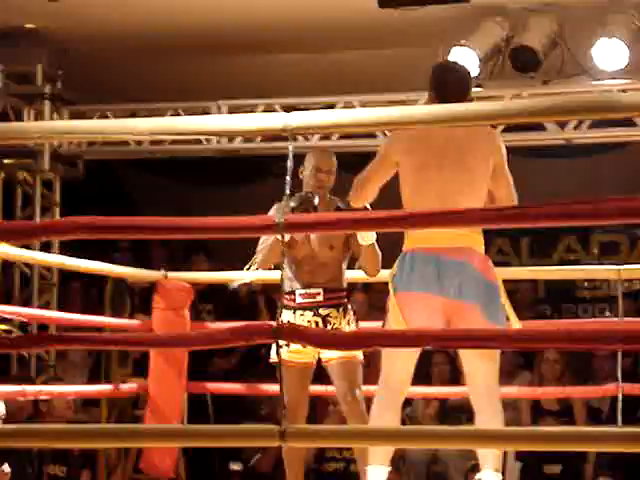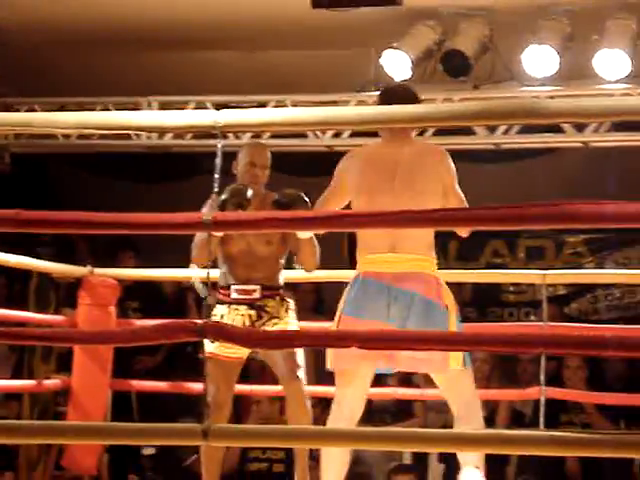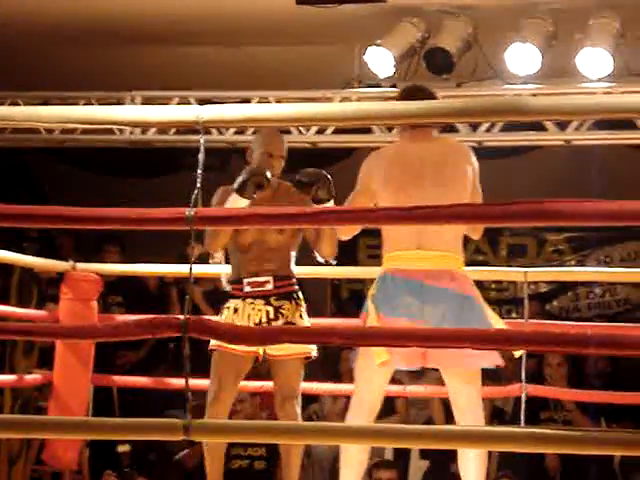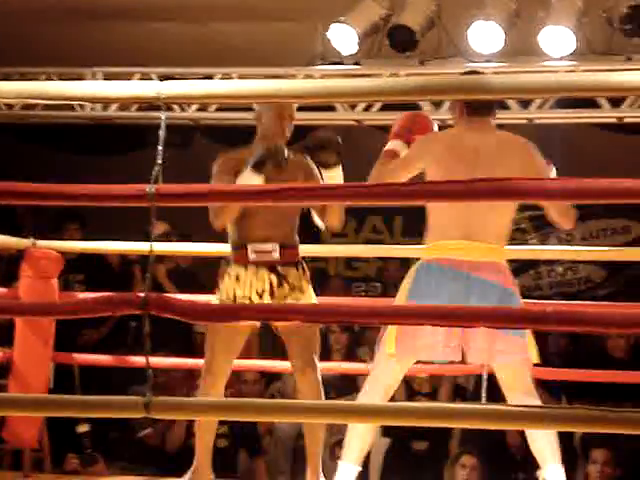
dt=0.7s
person 1, frame 1
left shoulder: (402, 137)
right shoulder: (489, 138)
left elbow: (356, 198)
right elbow: (507, 207)
left wrist: (385, 156)
left hip: (418, 268)
right hip: (468, 269)
left knee: (391, 386)
right knee: (485, 391)
person 1, frame 2
left shoulder: (354, 159)
right shoulder: (438, 157)
right elbow: (464, 226)
left hip: (367, 292)
right hip: (421, 293)
left knee: (344, 410)
right knee: (465, 400)
person 1, frame 3
left shoulder: (377, 160)
right shoulder: (463, 155)
left elbow: (344, 230)
left hip: (396, 290)
right hip: (452, 292)
left knee: (362, 404)
right knee: (469, 408)
person 1, frame 4
left shoulder: (433, 142)
right shoulder: (523, 149)
left elbow: (375, 185)
right elbow: (566, 219)
left wrist: (397, 142)
right wrist: (548, 179)
left hip: (435, 280)
right hip: (492, 284)
left knee: (379, 384)
right knee: (522, 393)
person 2, frame 1
left shoulder: (345, 211)
right shoulder: (281, 210)
left elbow: (372, 269)
right elbow: (262, 262)
left wrist: (365, 229)
left hip: (335, 312)
right hip: (294, 314)
left knee: (350, 396)
right knee: (295, 411)
person 2, frame 2
left shoulder: (282, 207)
right shoulder: (215, 205)
left elbow: (310, 264)
right elbow: (198, 258)
right wrist: (222, 214)
left hip: (272, 306)
right hip: (228, 310)
left knee: (294, 380)
right knee: (218, 406)
person 2, frame 3
left shoulder: (298, 196)
right shoulder: (226, 195)
left elbow: (328, 252)
right elbow: (211, 245)
left wrist: (324, 201)
right wrist: (241, 196)
left hip: (285, 305)
right hip: (240, 306)
left knee: (287, 405)
right knee: (217, 401)
person 2, frame 4
left shoulder: (303, 166)
right shoulder: (229, 163)
left elbow: (334, 222)
right elbow: (218, 218)
left wrist: (332, 168)
right wrist: (252, 174)
left hip: (289, 275)
right hip: (242, 277)
left knee: (307, 370)
right knee: (212, 374)
